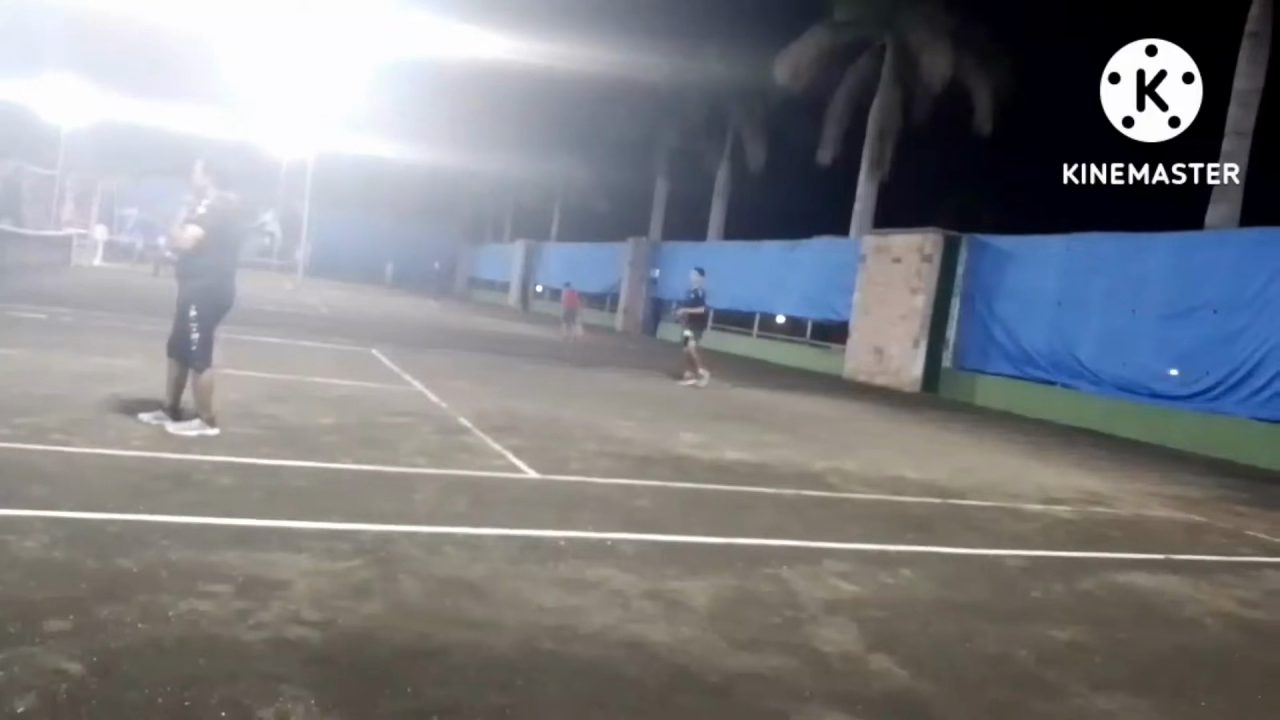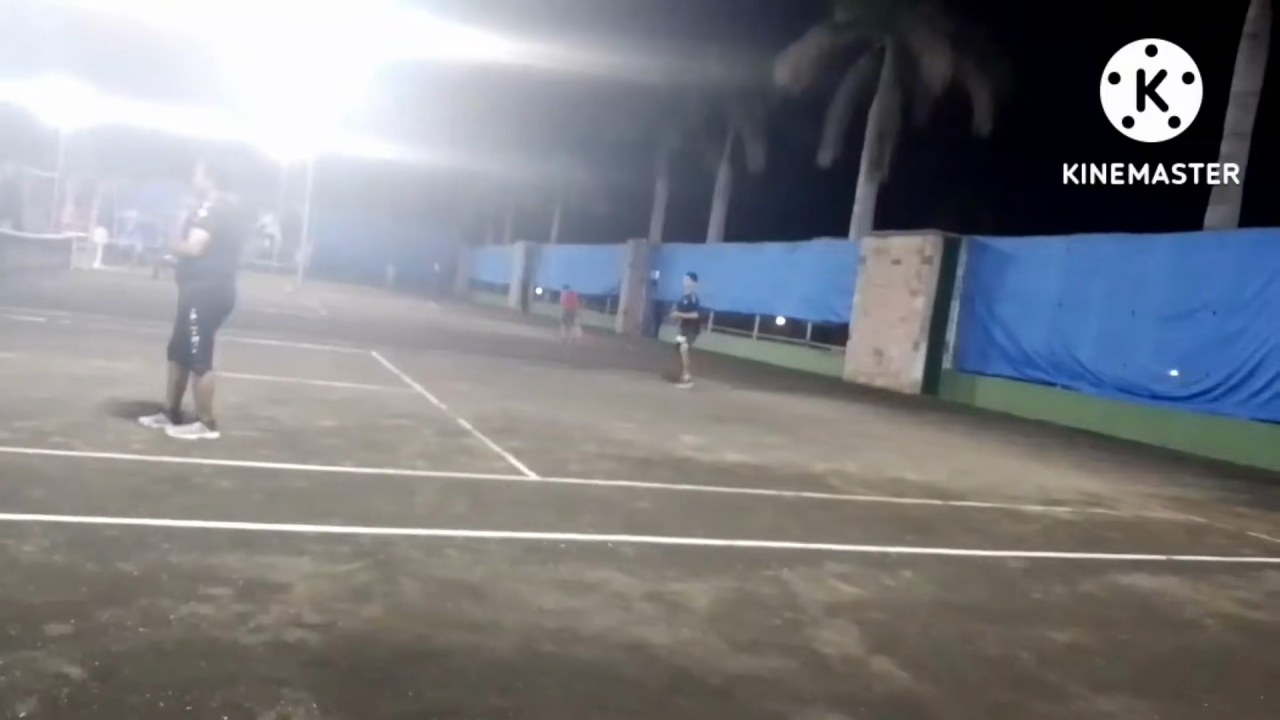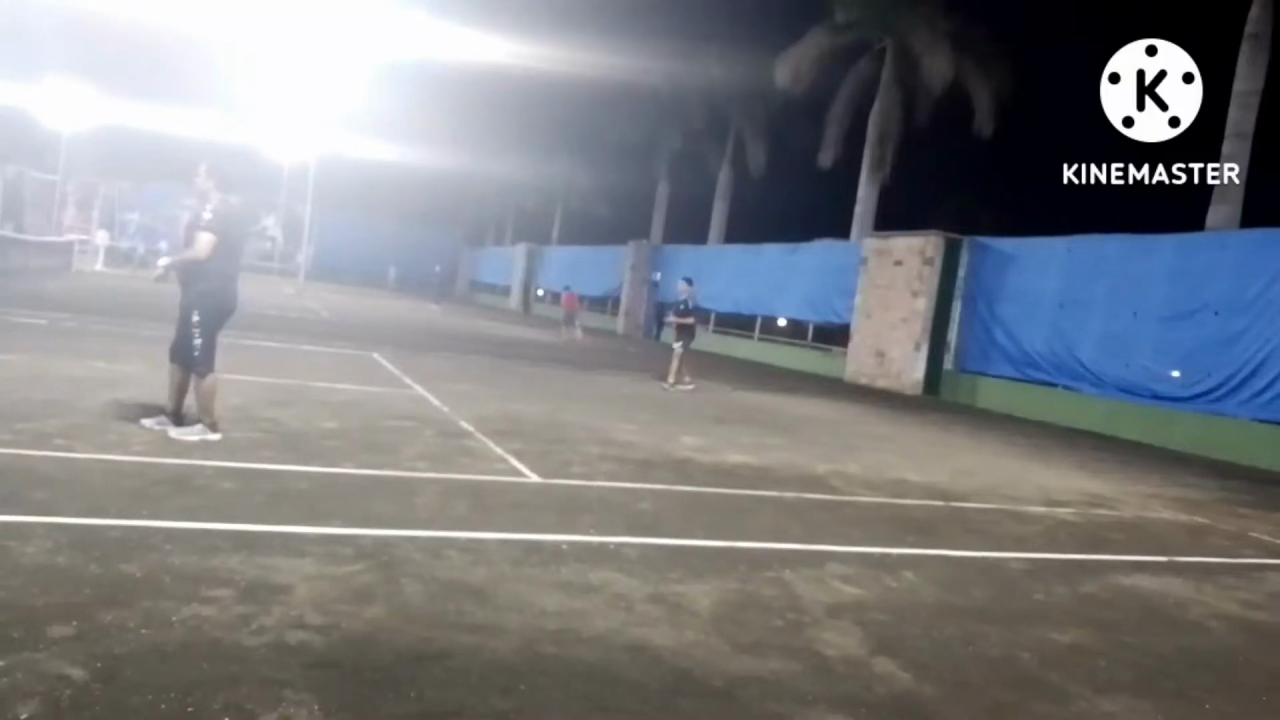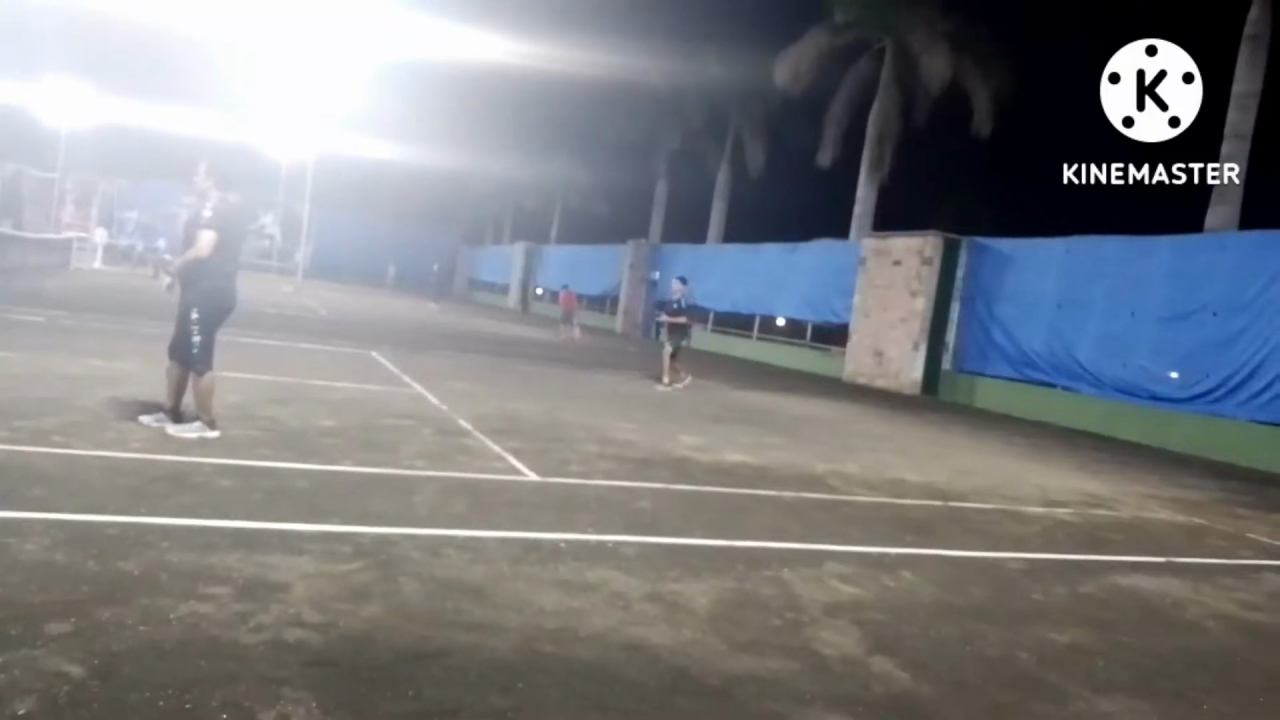
dt=0.1s
person 1, frame 1
left shoulder: (211, 206)
right shoulder: (231, 207)
left elbow: (185, 242)
left wrist: (173, 233)
left hip: (204, 290)
right hip: (205, 288)
left knee: (197, 357)
right knee: (177, 350)
left ankle: (206, 421)
right ankle: (170, 410)
person 1, frame 2
left shoulder: (213, 209)
right shoulder: (232, 209)
left elbow: (193, 247)
left wrist: (171, 246)
left hip: (205, 293)
right hip: (207, 291)
left knee: (197, 359)
right knee: (177, 353)
left ankle: (206, 424)
right ankle: (171, 413)
person 1, frame 3
left shoulder: (214, 210)
right shoulder: (231, 210)
left elbow: (200, 252)
left wrist: (169, 264)
left hip: (207, 295)
right hip: (208, 293)
left knee: (200, 362)
right knee: (180, 355)
left ankle: (208, 426)
right ankle: (173, 415)
person 1, frame 4
left shoulder: (215, 208)
right shoulder: (231, 208)
left elbow: (202, 250)
left wrist: (174, 270)
left hip: (206, 293)
right hip: (207, 292)
left knee: (198, 360)
right knee: (178, 353)
left ankle: (206, 423)
right ankle: (171, 412)
